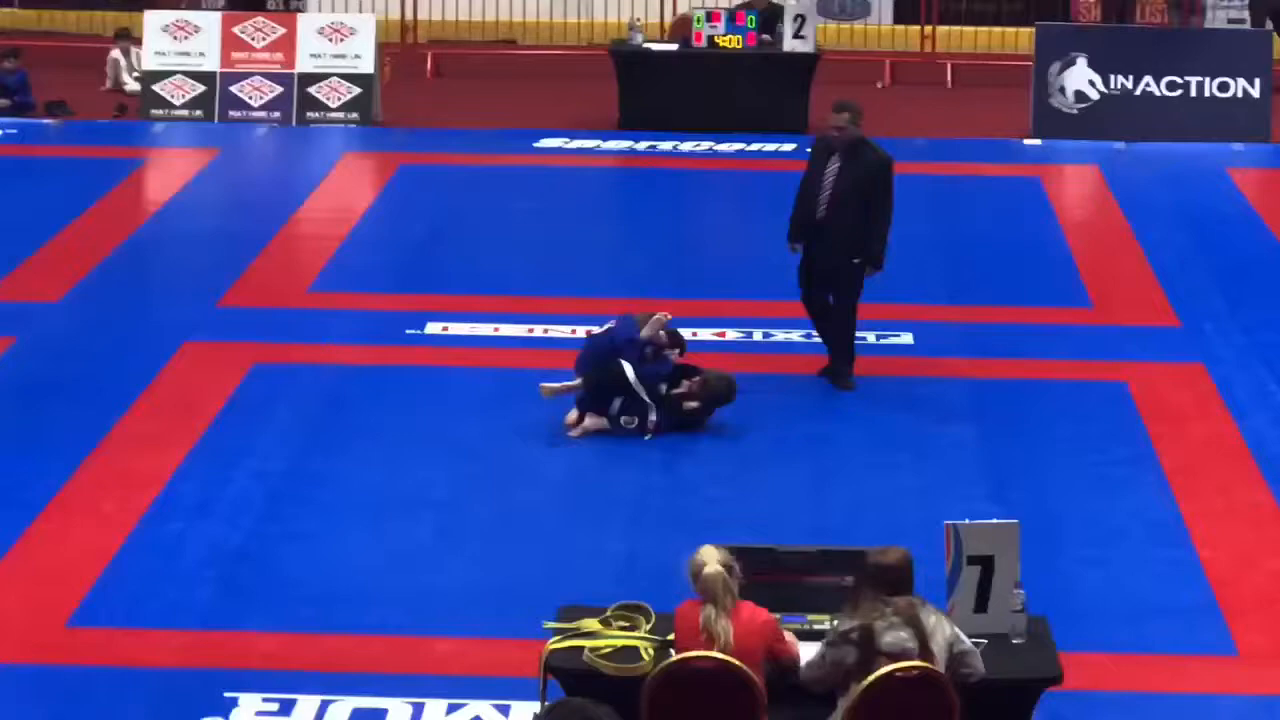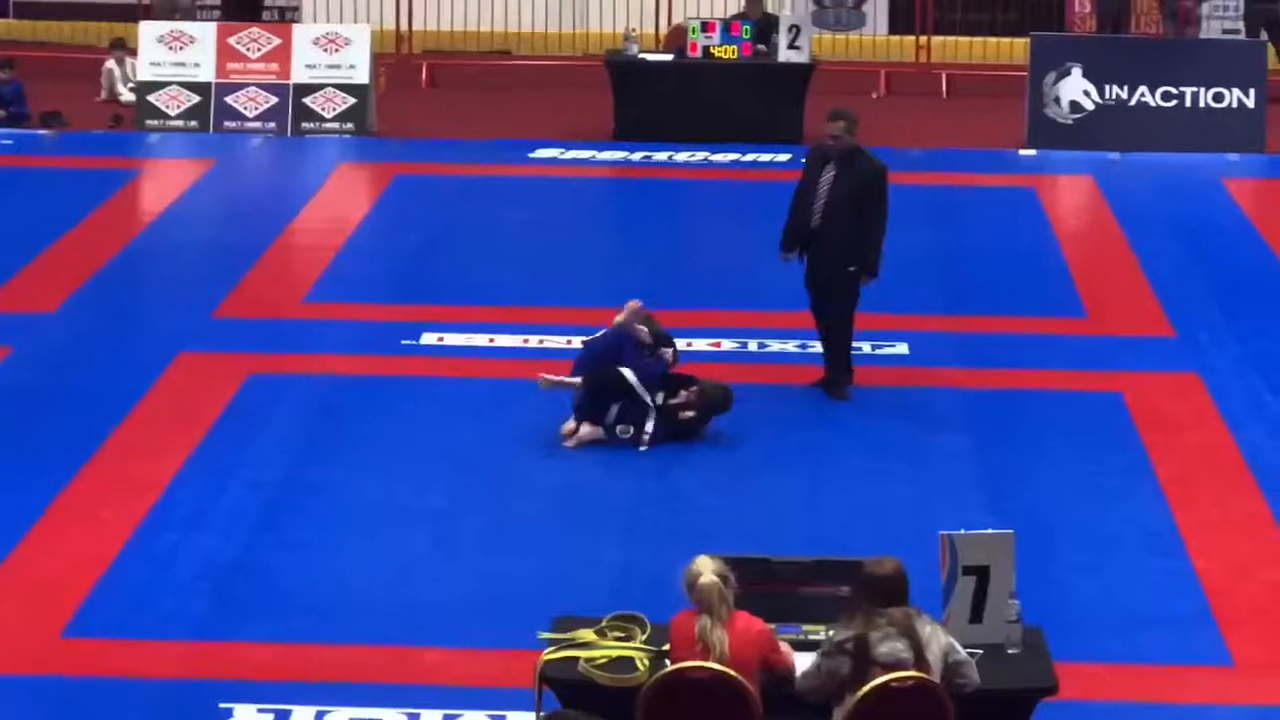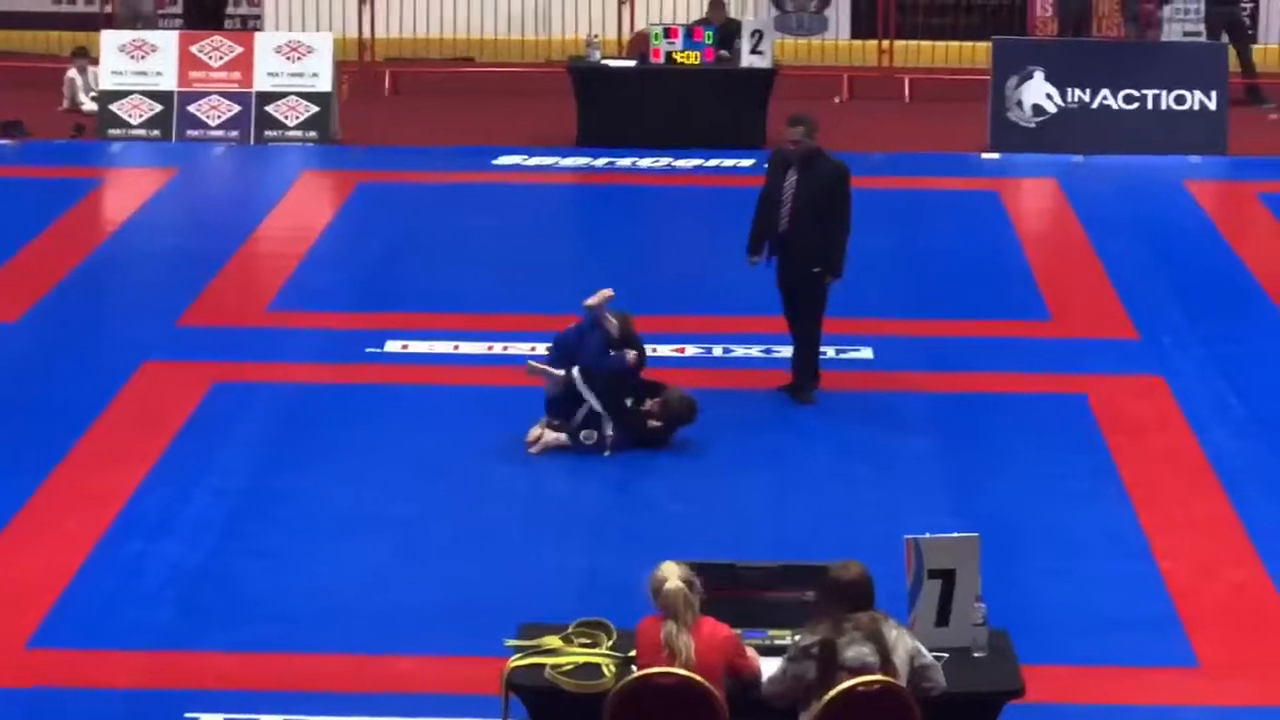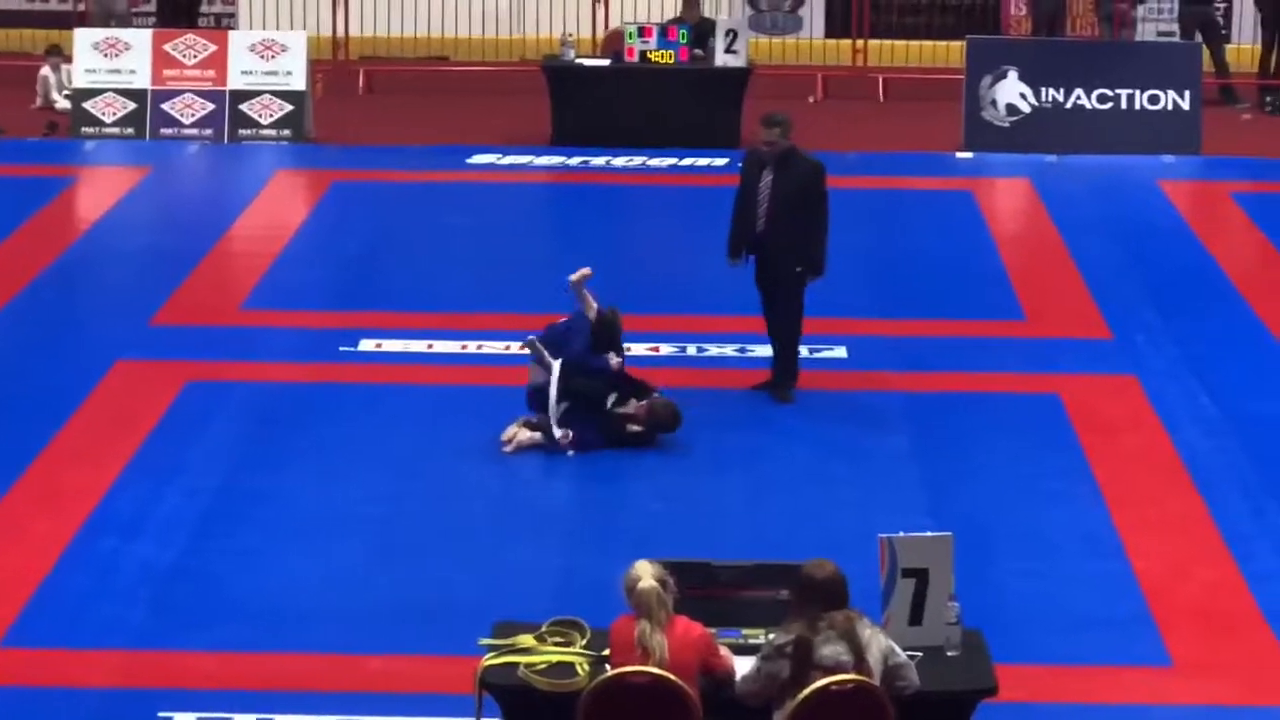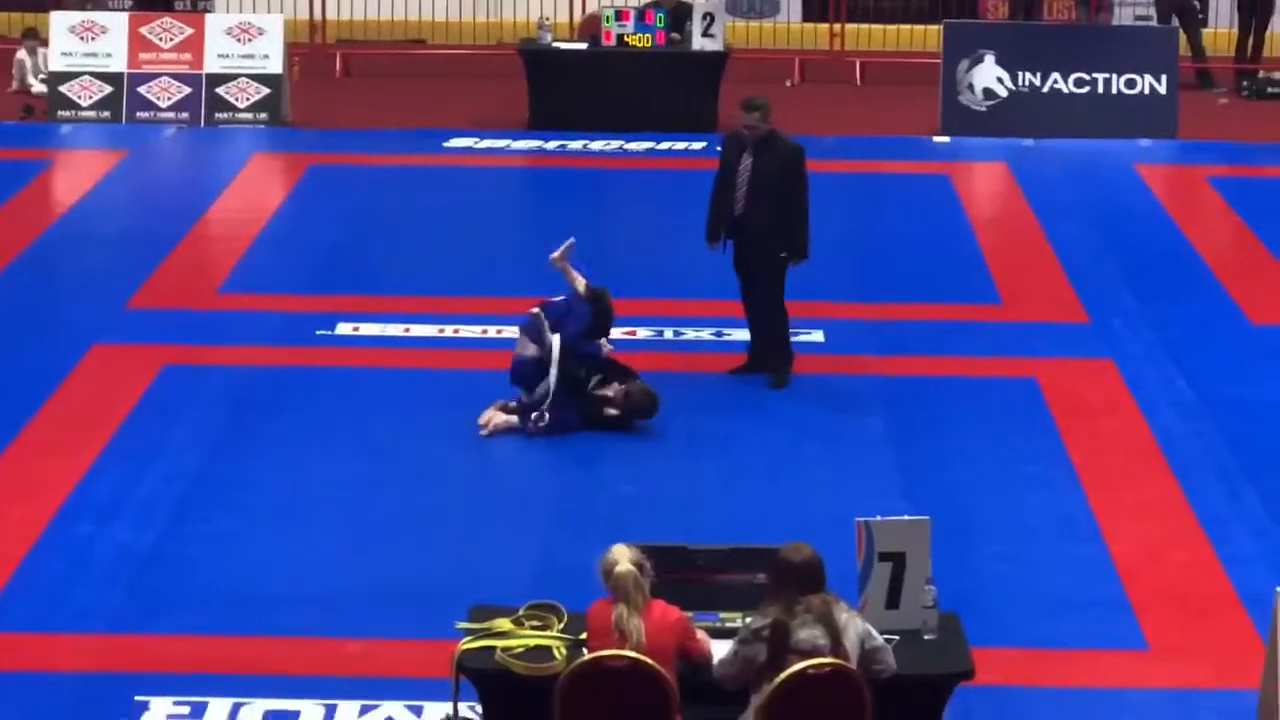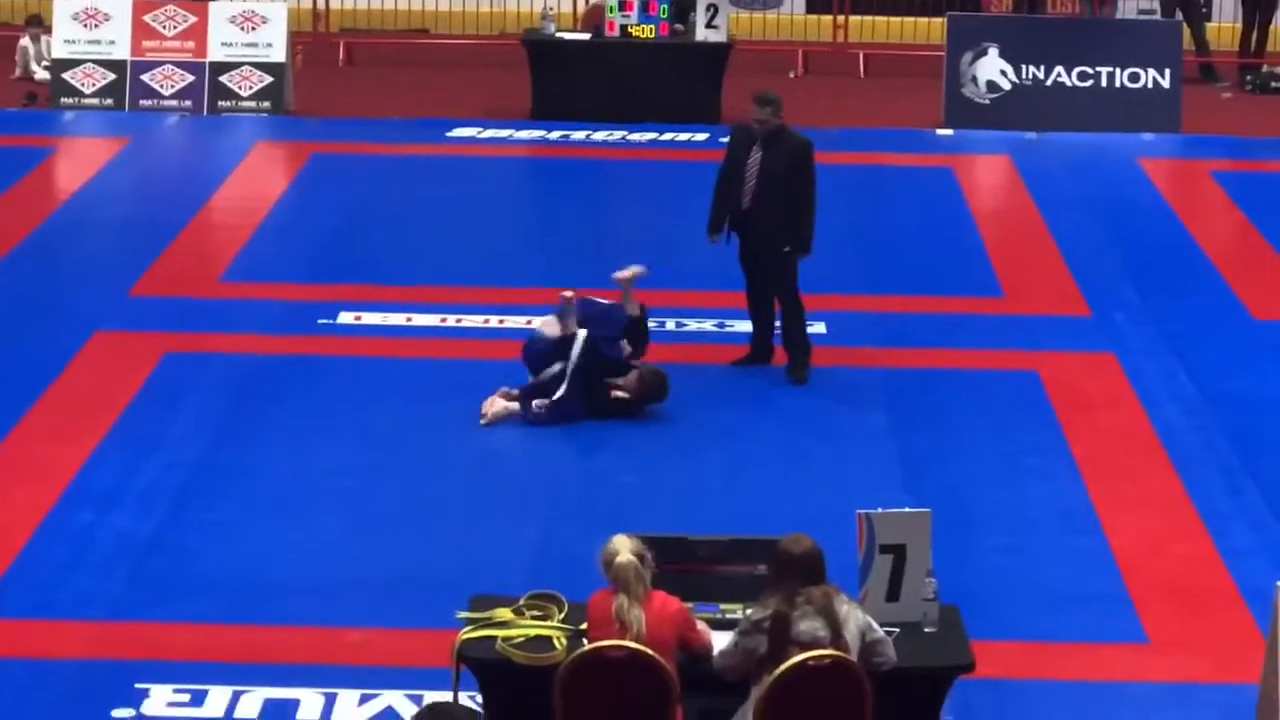
dt=0.2s
person 1, frame 1
left shoulder: (876, 161)
right shoulder: (821, 146)
left elbow: (881, 213)
right elbow: (806, 190)
left wrist: (874, 257)
right wrist: (796, 232)
left hip: (850, 247)
right hip: (817, 240)
left knee: (844, 308)
right knee: (811, 297)
left ankle: (841, 366)
right ankle: (838, 355)
person 1, frame 2
left shoulder: (871, 169)
right shoulder: (816, 156)
left elbow: (876, 222)
right elbow: (801, 199)
left wrist: (868, 265)
right wrist: (790, 241)
left hip: (846, 256)
right hip: (817, 249)
left knee: (839, 318)
right knee: (822, 314)
left ankle: (838, 376)
right ankle: (837, 370)
person 1, frame 3
left shoulder: (833, 170)
right shoulder: (778, 160)
left elbow: (840, 222)
right elbow: (765, 204)
left wrist: (833, 265)
right wrist: (756, 245)
left hip: (813, 258)
right hip: (786, 252)
left knee: (808, 320)
right knee: (795, 318)
left ankle: (805, 381)
right ankle: (804, 376)
person 1, frame 4
left shoulder: (809, 169)
right shoulder: (753, 160)
left elbow: (818, 219)
right elbow: (742, 205)
left wrist: (814, 262)
right wrist: (736, 246)
left hip: (792, 256)
right hip: (764, 252)
left knee: (788, 317)
right knee: (773, 317)
left ankle: (786, 380)
right ankle: (780, 374)
person 1, frame 5
left shoulder: (788, 152)
right shoulder: (732, 143)
left elbow: (798, 202)
right elbow: (721, 188)
left wrist: (798, 246)
right wrist: (714, 230)
left hip: (772, 240)
right hip: (742, 235)
left knee: (771, 301)
right knee: (752, 301)
left ankle: (780, 362)
right ankle: (759, 358)
person 1, frame 6
left shoulder: (797, 146)
right shoulder: (740, 136)
left elbow: (805, 198)
right elbow: (725, 181)
left wrist: (802, 241)
right wrist: (716, 222)
left hip: (779, 235)
right hip: (749, 229)
left knee: (787, 296)
right knee: (757, 294)
left ankle: (799, 358)
right ankle: (761, 350)
